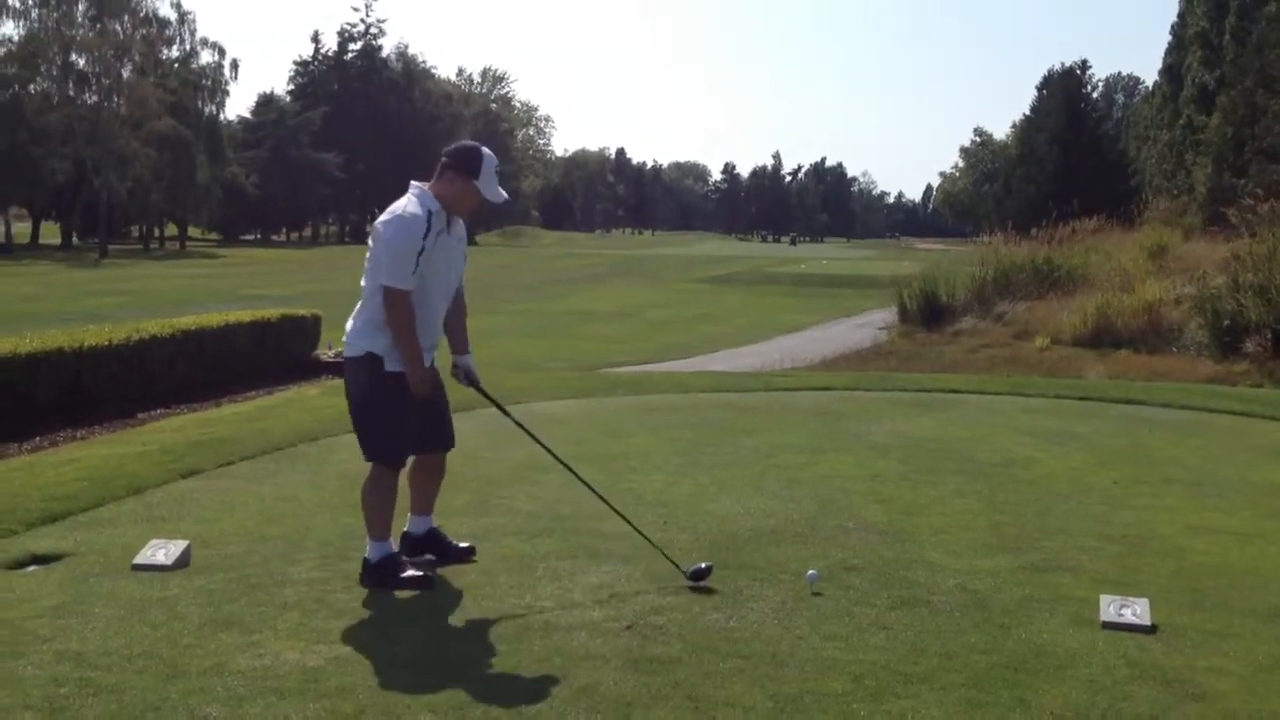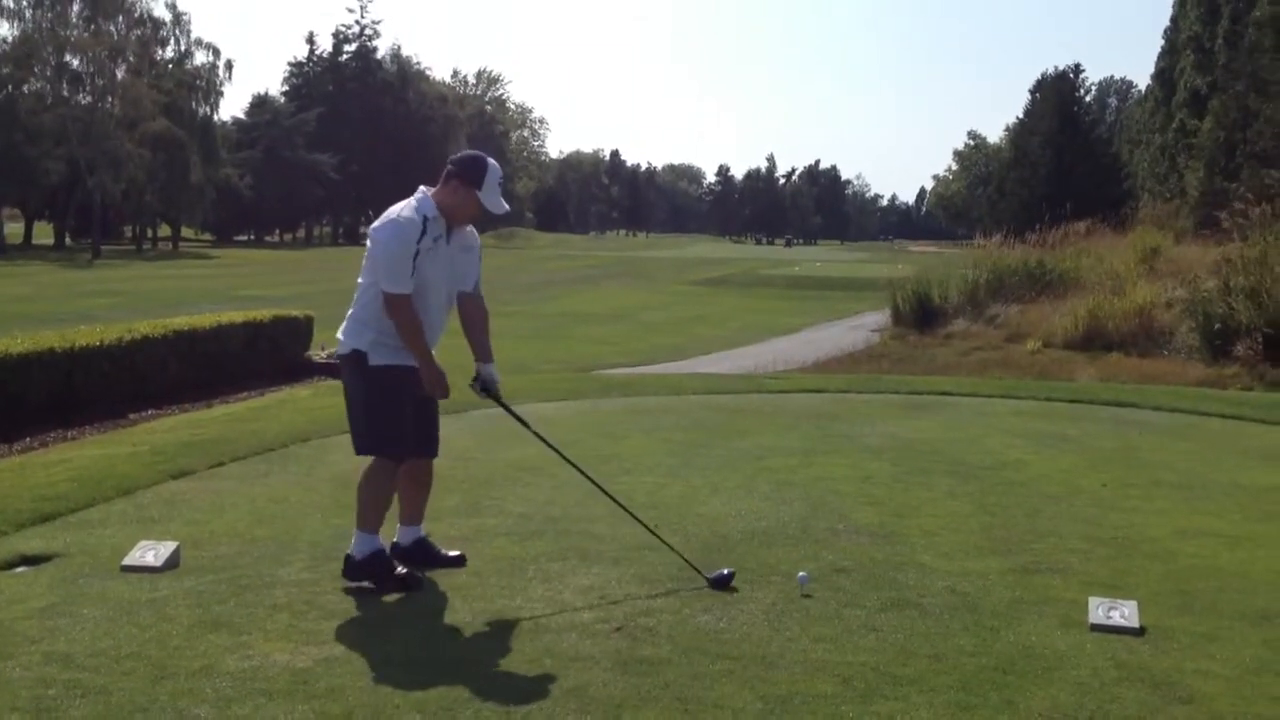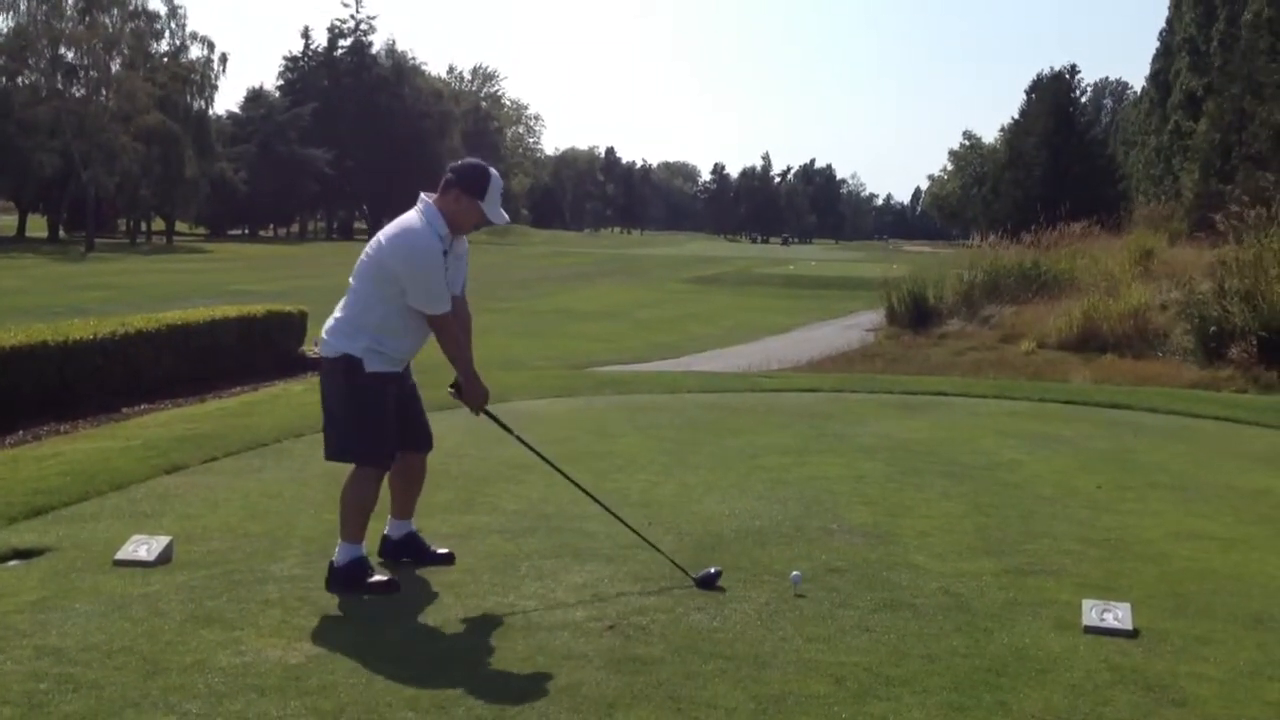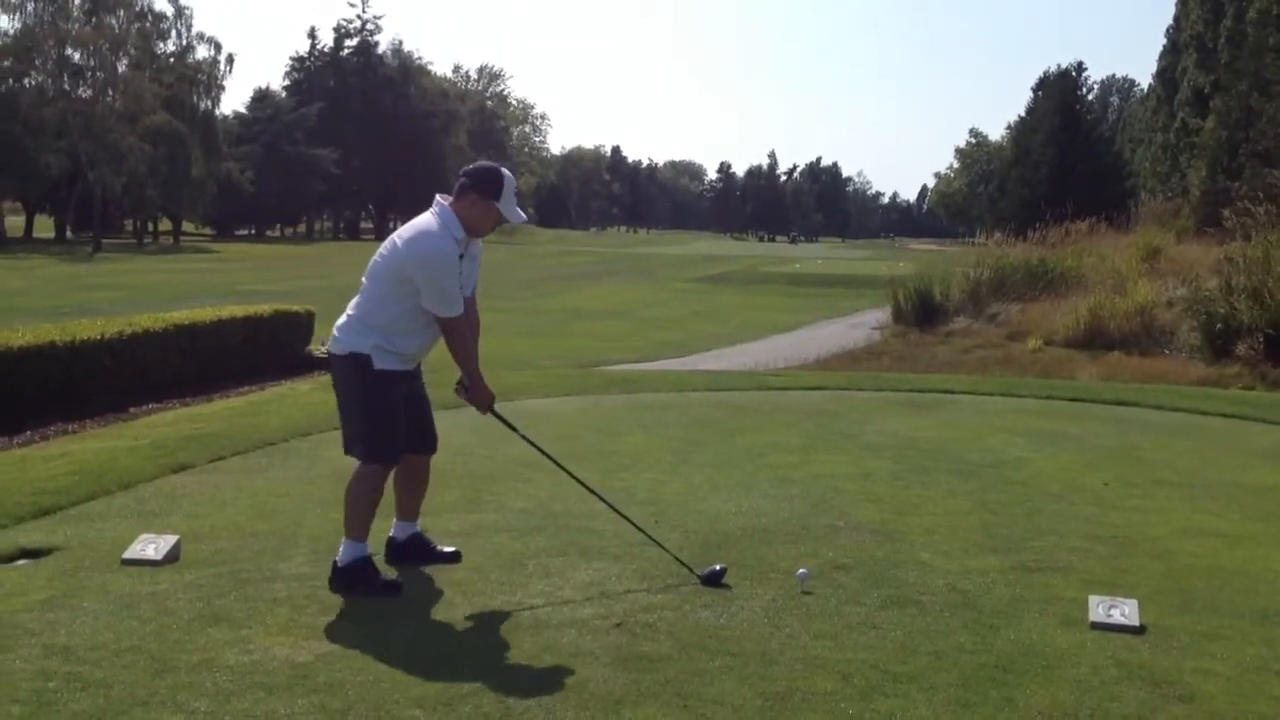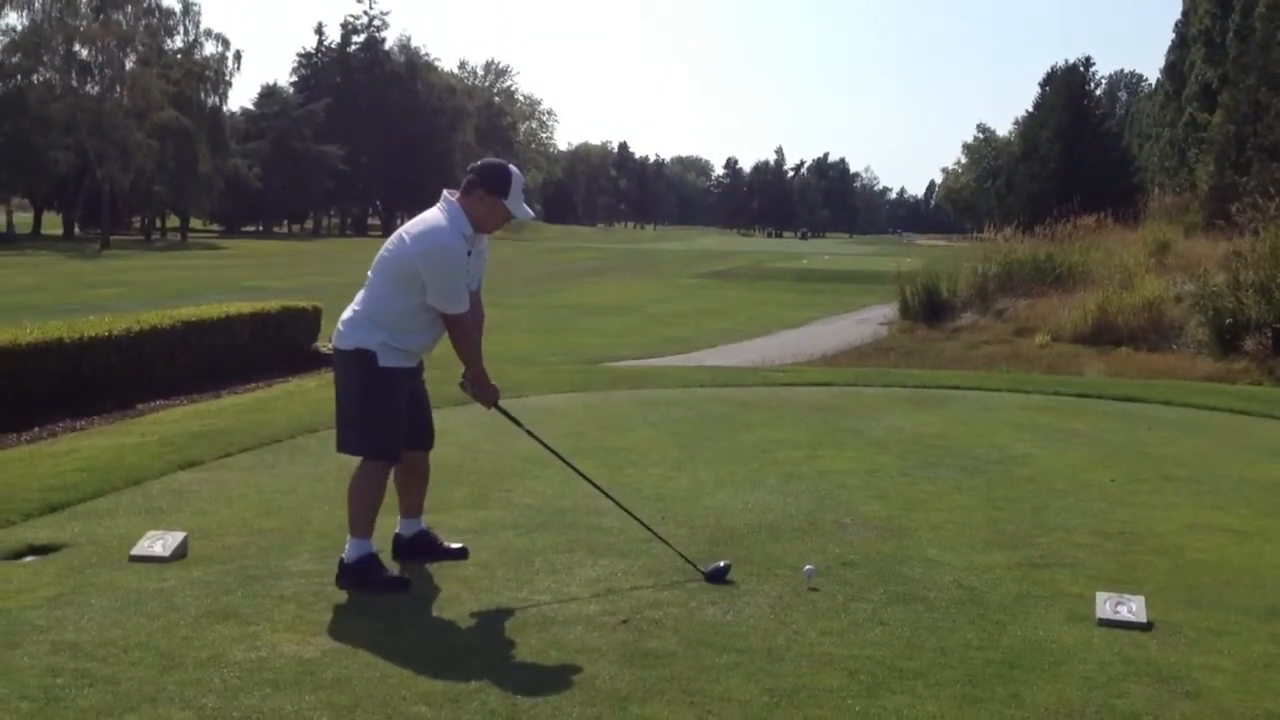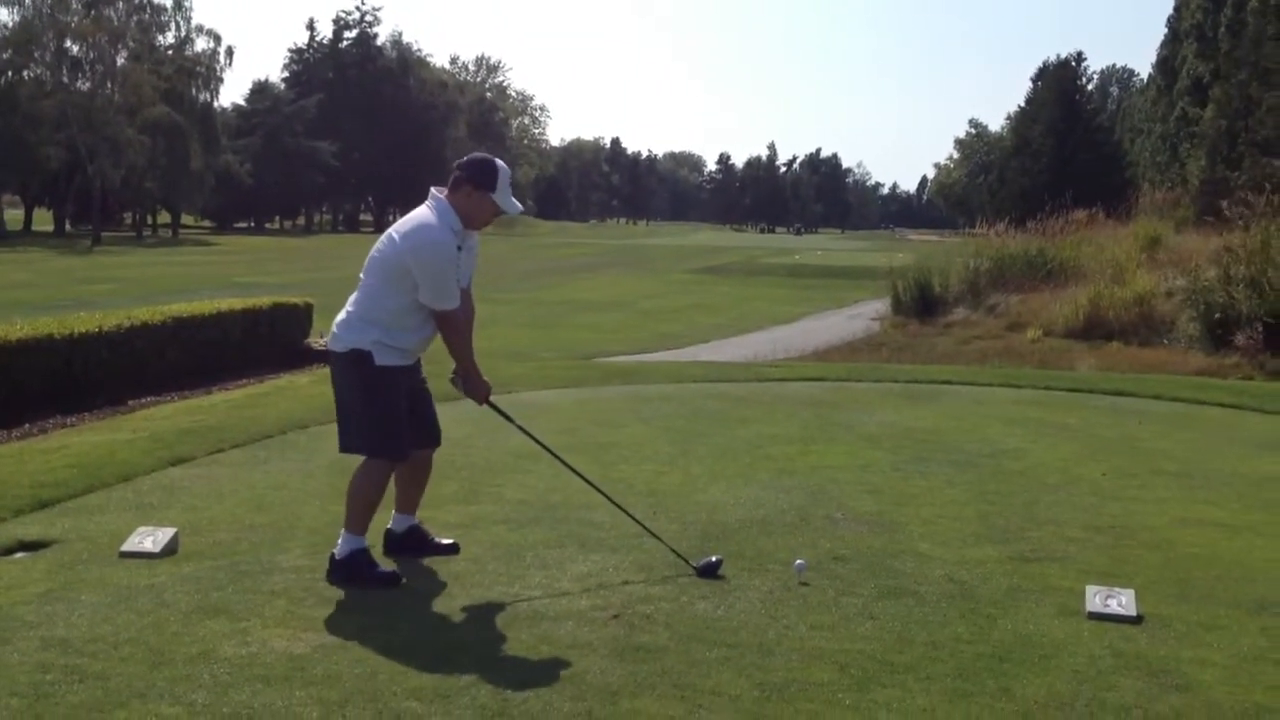
dt=0.5s
person 1, frame 1
left shoulder: (454, 226)
right shoulder: (406, 222)
left elbow: (453, 296)
right elbow: (395, 301)
left wrist: (462, 355)
right wrist: (415, 366)
left hip: (417, 359)
right hip: (381, 358)
left knee: (434, 447)
right knee: (388, 460)
left ankle: (420, 532)
right ankle: (379, 558)
person 1, frame 2
left shoulder: (465, 237)
right shoulder: (401, 226)
left elbow: (471, 302)
right elbow: (398, 305)
left wrist: (485, 364)
right wrist: (431, 366)
left hip: (412, 358)
right hip: (373, 353)
left knee: (421, 454)
right knee: (389, 455)
left ankle: (410, 541)
right ankle: (365, 553)
person 1, frame 3
left shoulder: (452, 238)
right shoulder: (418, 241)
left elbow: (458, 309)
right elbow: (441, 322)
left wrist: (467, 376)
right wrist: (470, 379)
left hip: (388, 358)
right hip: (356, 357)
left knee: (415, 447)
right knee: (372, 461)
left ankle: (398, 537)
right ankle: (347, 563)
person 1, frame 4
left shoulder: (464, 238)
right shoulder: (434, 245)
left elbow: (468, 312)
right elbow: (452, 326)
left wrist: (472, 377)
right wrist: (477, 384)
left hip: (397, 356)
right hip: (365, 355)
left knee: (418, 449)
right knee: (378, 459)
left ankle: (405, 537)
right ankle: (350, 561)
person 1, frame 5
left shoulder: (469, 233)
right shoulder: (442, 241)
left elbow: (472, 307)
right elbow: (457, 322)
left wrist: (475, 373)
right wrist: (480, 379)
left hip: (399, 353)
right hip: (368, 352)
left knee: (416, 446)
right knee: (380, 455)
left ankle: (411, 533)
right ankle: (356, 559)
person 1, frame 6
left shoulder: (459, 230)
right shoulder: (431, 237)
left elbow: (463, 303)
right elbow: (448, 318)
left wrist: (465, 370)
right wrist: (473, 376)
left hip: (398, 353)
right hip: (365, 352)
left knee: (422, 444)
right knee: (384, 453)
left ankle: (403, 530)
right ankle: (348, 554)
